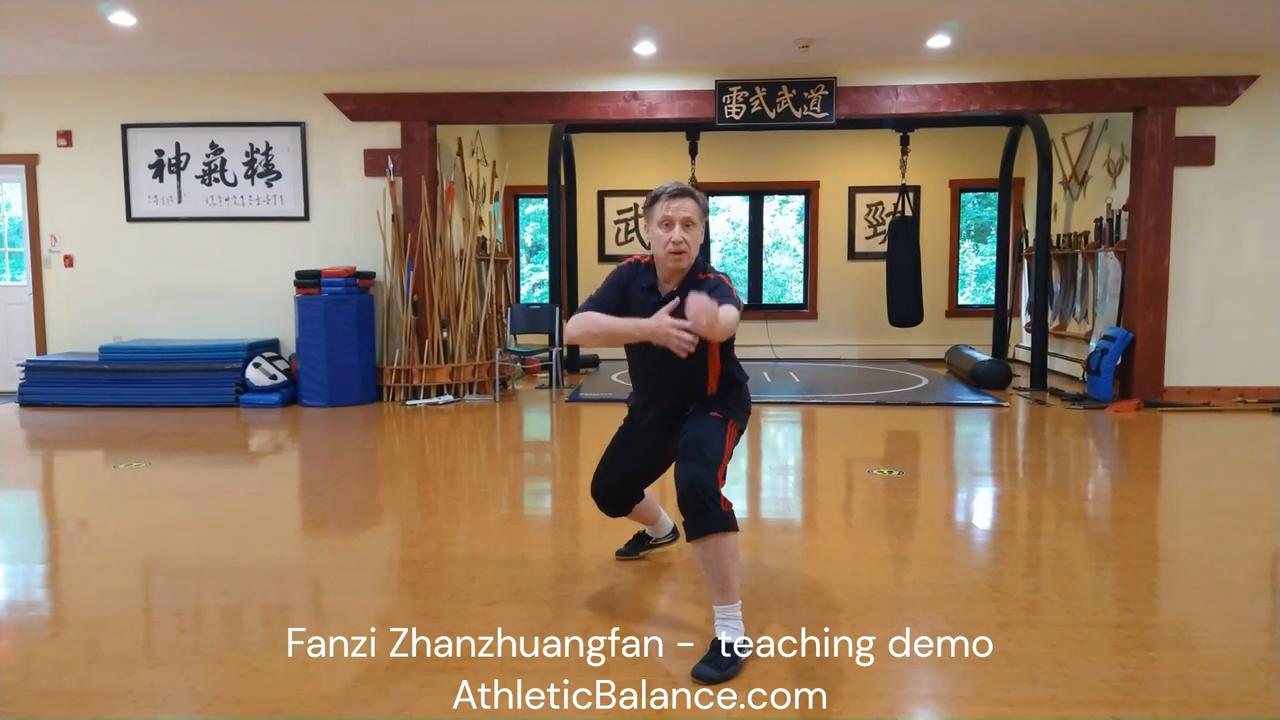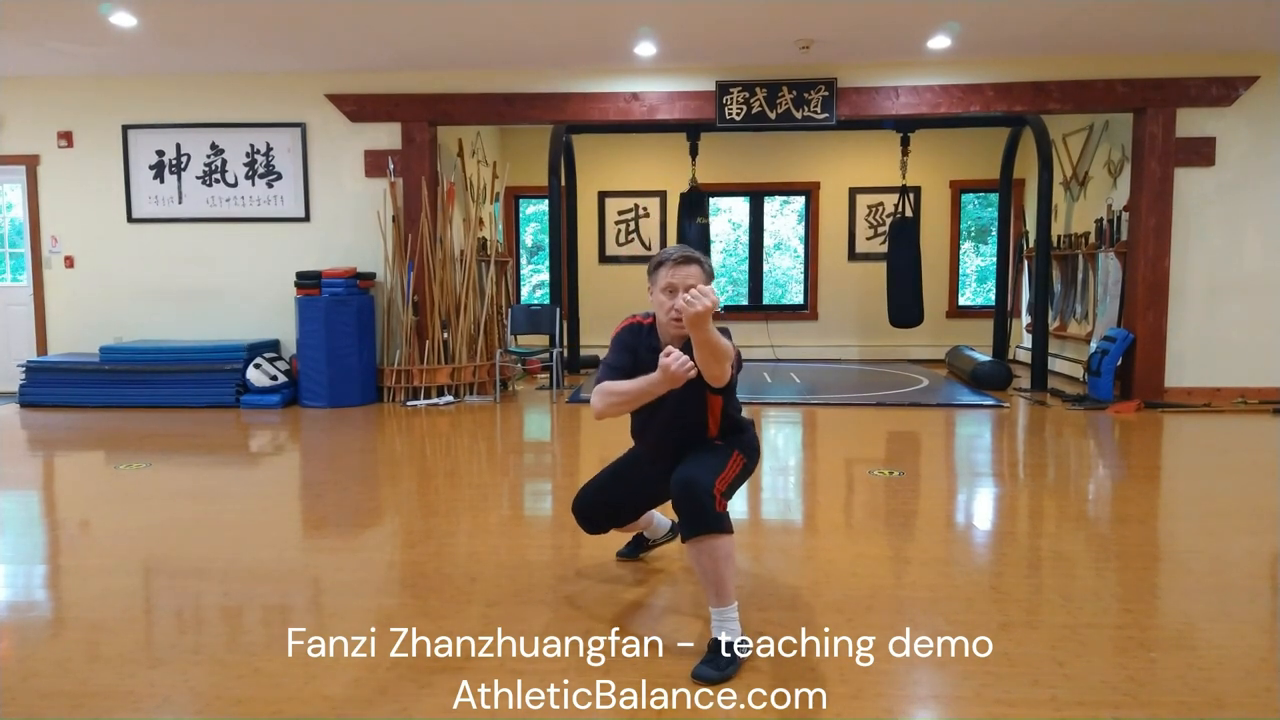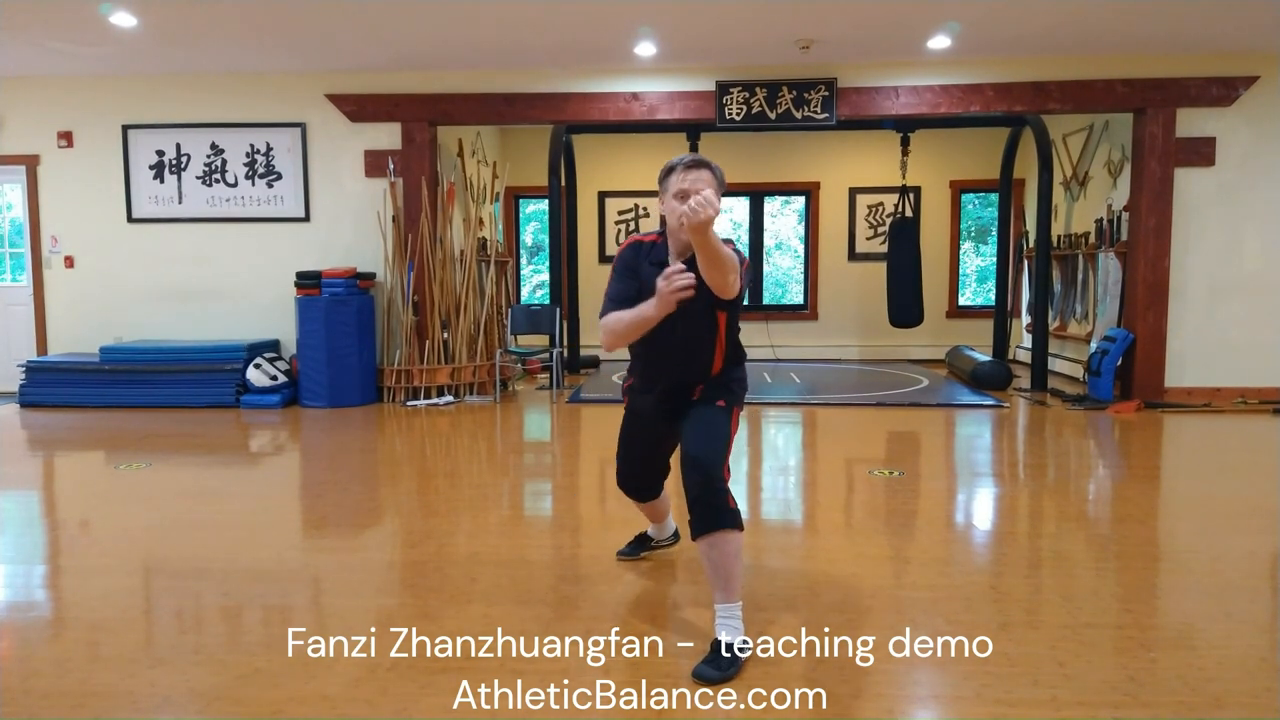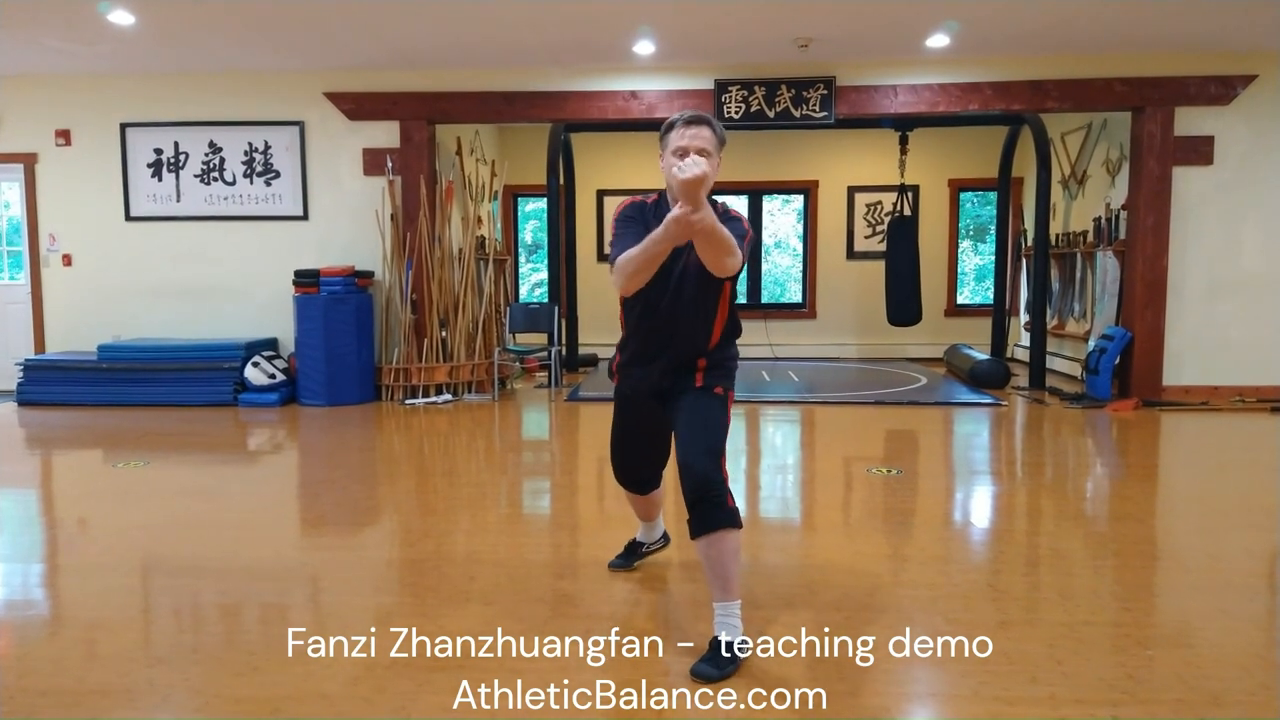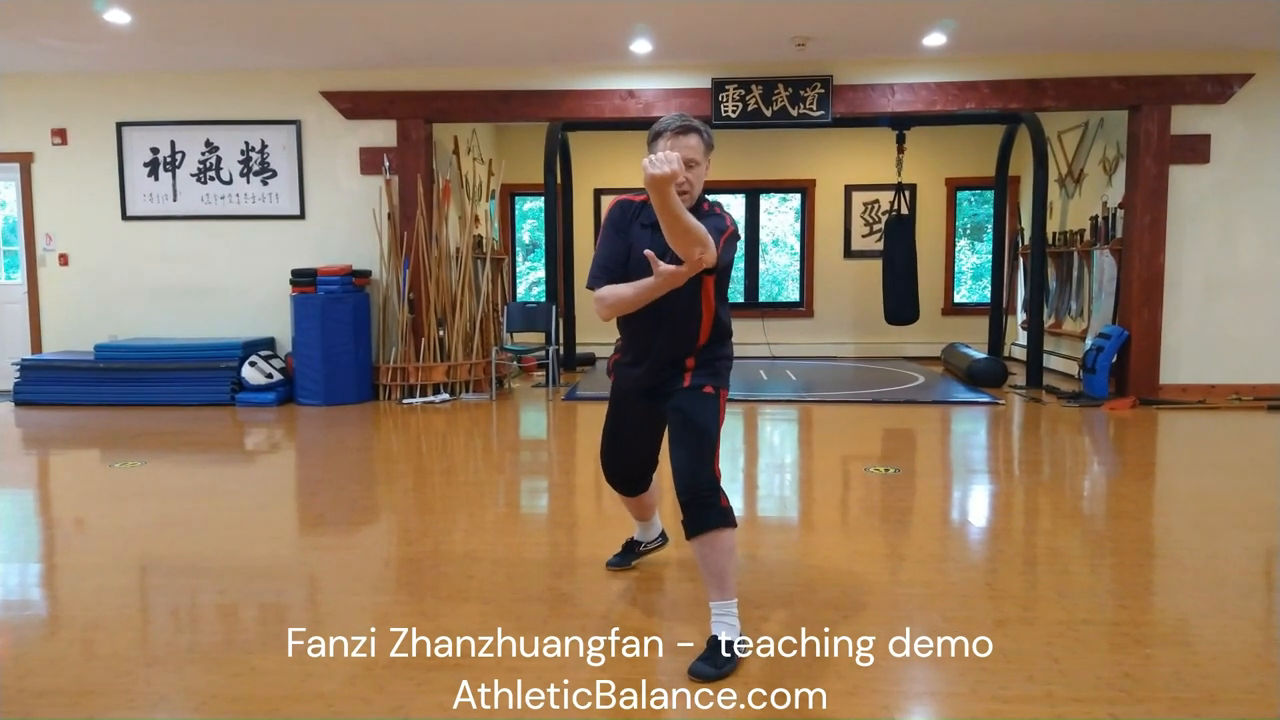
dt=1s
person 1, frame 1
left shoulder: (714, 286)
right shoulder: (630, 276)
left elbow: (727, 318)
right elbow: (575, 328)
left wrist: (712, 320)
right wrist: (648, 330)
left hip: (712, 406)
right hip: (651, 409)
left knee: (697, 486)
right knee: (609, 492)
left ankle: (731, 633)
right ankle: (659, 529)
person 1, frame 2
left shoulder: (715, 343)
right shoulder: (632, 333)
left elbow: (719, 368)
right elbow: (600, 403)
left wrist: (701, 326)
right wrist: (662, 380)
left hip: (722, 446)
right hip: (658, 451)
left knee: (694, 490)
right knee: (589, 511)
left ankle: (728, 635)
right ankle: (657, 529)
person 1, frame 3
left shoulder: (728, 256)
right shoulder: (636, 254)
left elbow: (726, 284)
right elbow: (608, 336)
left wrist: (702, 231)
right wrist: (659, 302)
left hip: (712, 391)
right hip: (649, 391)
left knee: (706, 485)
right knee: (636, 480)
left ankle: (731, 635)
right ankle: (662, 533)
person 1, frame 4
left shoulder: (728, 221)
right shoulder: (635, 214)
left elbow: (722, 262)
right elbow: (622, 279)
left wrist: (696, 202)
right wrist: (670, 228)
left hip: (702, 373)
right hip: (638, 371)
left knee: (703, 481)
right knee: (632, 471)
left ankle: (729, 631)
right ankle: (651, 534)
person 1, frame 5
left shoulder: (719, 223)
right shoulder: (623, 213)
left elbow: (696, 251)
right elbow: (603, 303)
left wrist: (665, 195)
right wrist: (662, 281)
left hip: (697, 370)
right hip: (635, 367)
left knee: (697, 482)
right knee: (622, 470)
left ankle: (726, 630)
right ankle: (649, 534)
